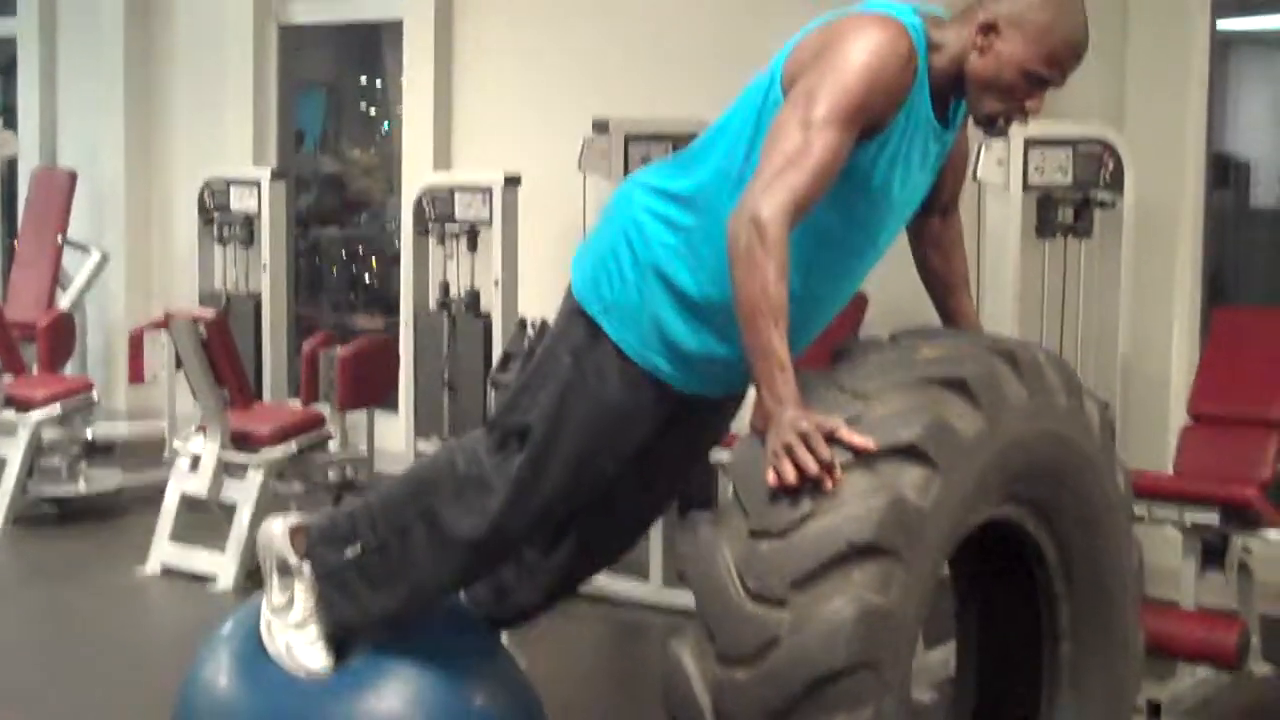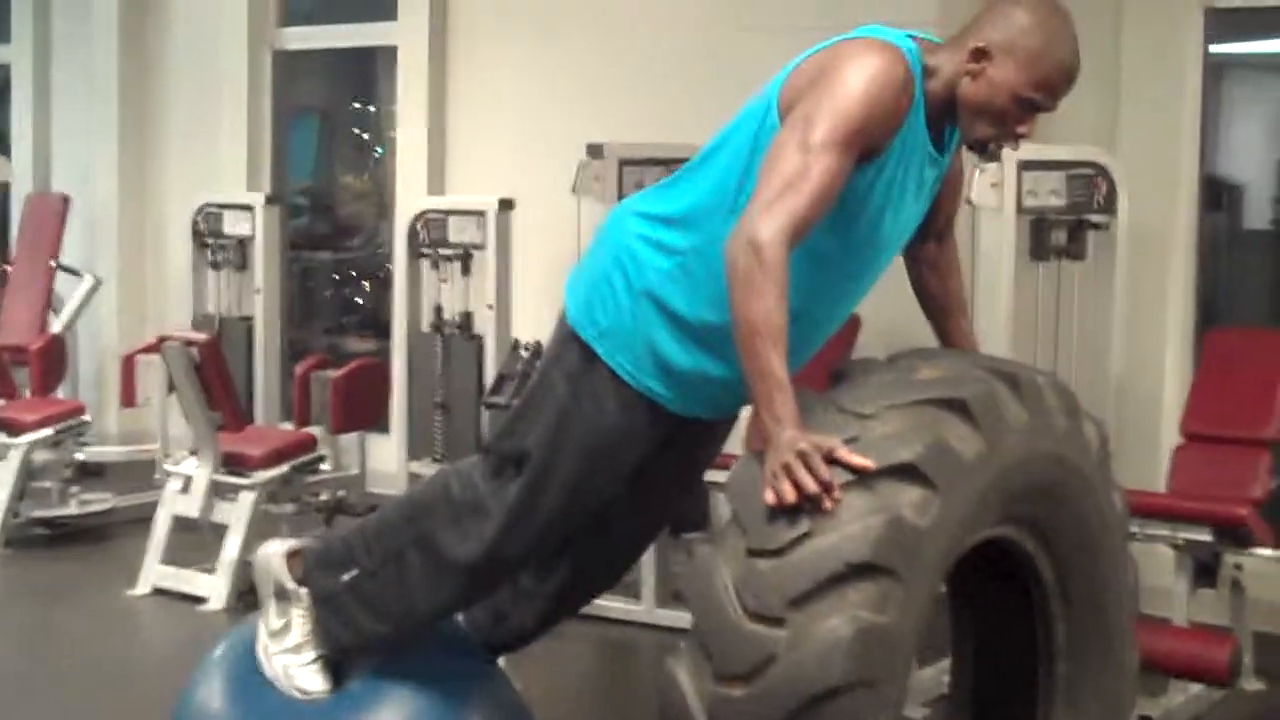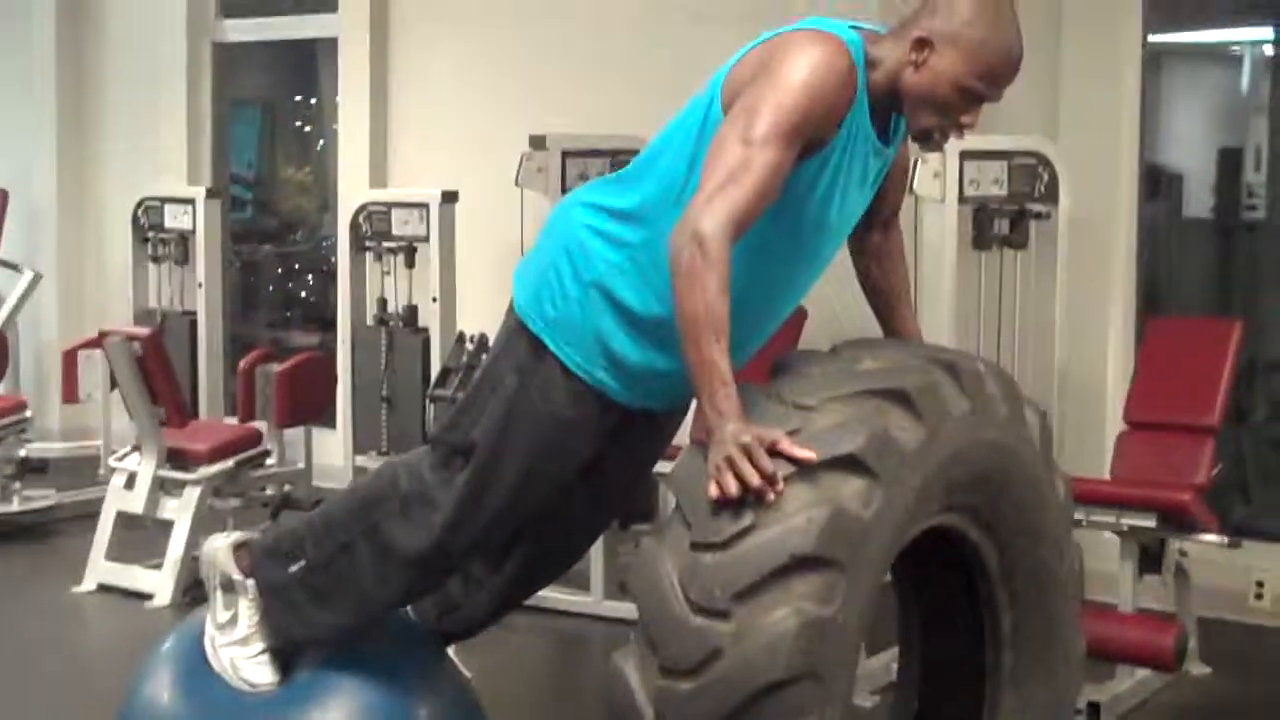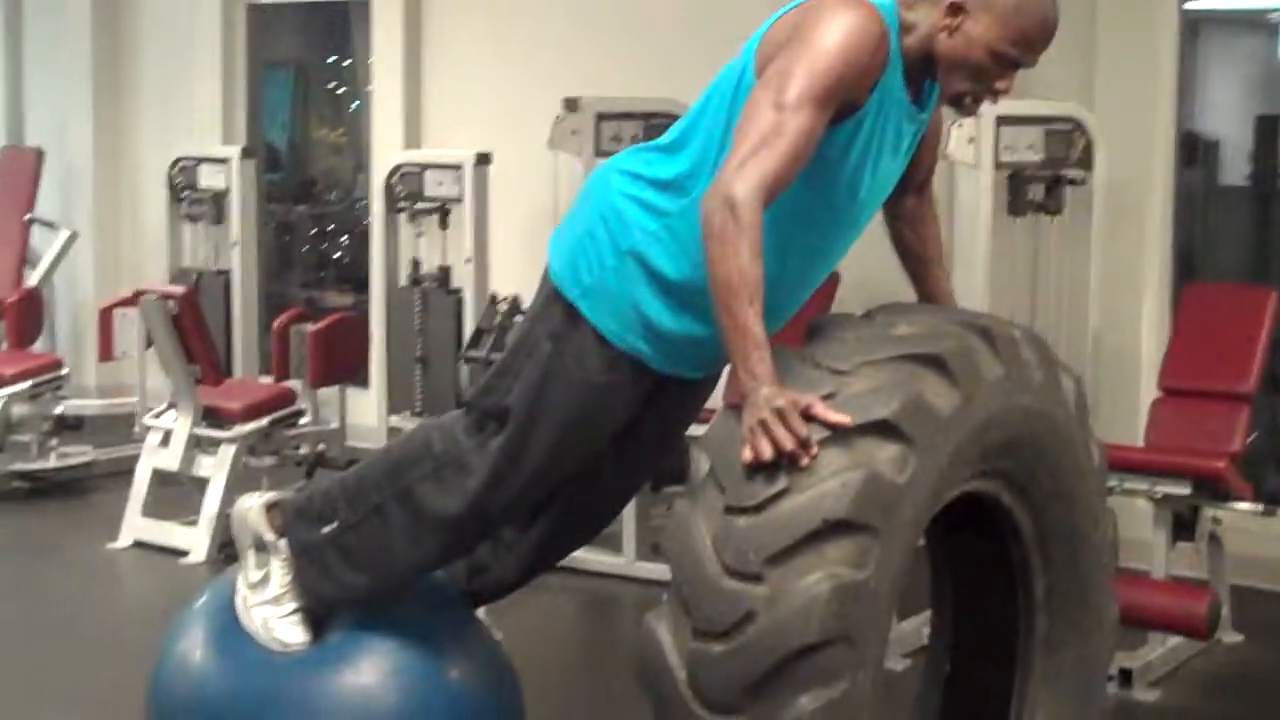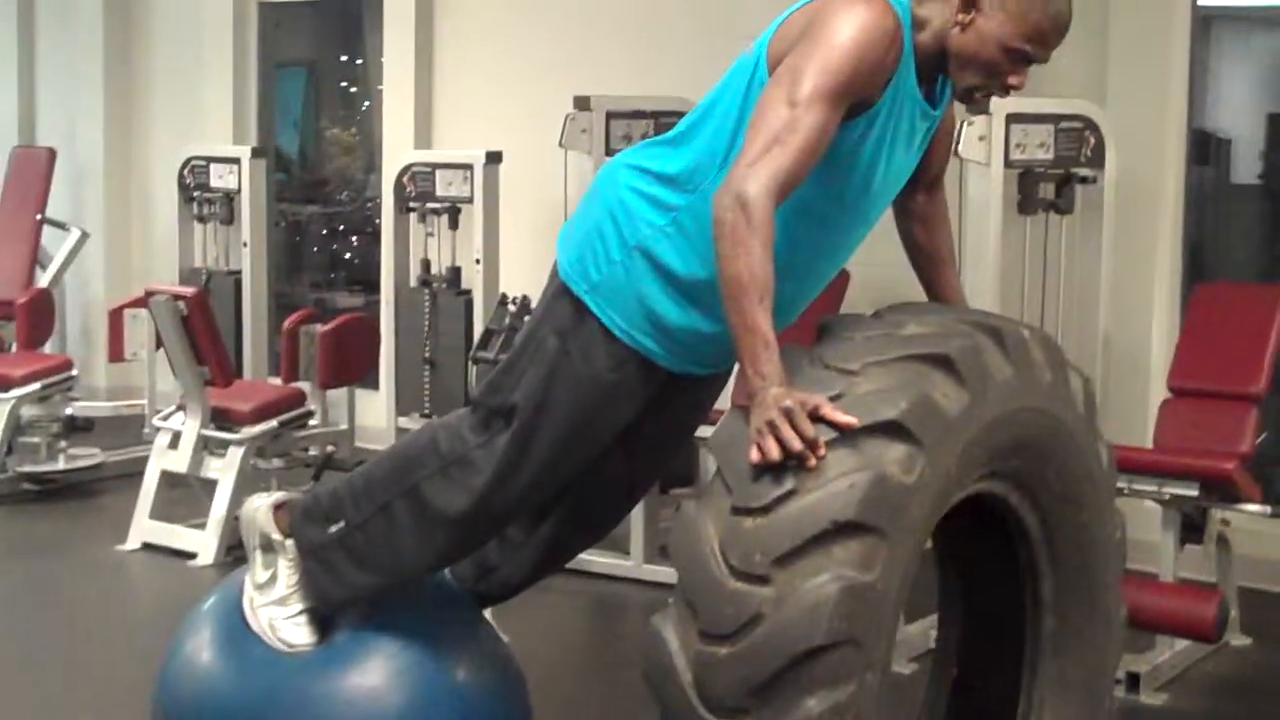
dt=0.3s
person 1, frame 1
left shoulder: (952, 111)
left elbow: (935, 222)
right elbow: (760, 217)
right wrist: (783, 408)
left hip: (718, 343)
right hip: (652, 295)
left knee: (607, 519)
right knee: (516, 480)
left ankle: (460, 612)
right ankle: (311, 557)
person 1, frame 2
left shoulder: (941, 137)
right shoulder: (872, 78)
left elbow: (931, 248)
right elbow: (758, 241)
right wrist: (783, 431)
left hip: (711, 366)
right hip: (643, 320)
left knee: (602, 542)
right knee: (514, 502)
left ankle: (459, 636)
right ankle: (306, 585)
person 1, frame 3
left shoulder: (890, 120)
right shoulder: (815, 67)
left elbow: (875, 234)
right elbow: (701, 233)
right wrist: (726, 422)
left hip: (661, 356)
right hip: (594, 311)
left knee: (554, 533)
right knee: (463, 493)
left ankle: (414, 626)
right ankle: (257, 571)
person 1, frame 4
left shoulder: (925, 83)
left elbow: (910, 198)
right elbow: (733, 199)
right wrist: (760, 386)
left hip: (696, 321)
right hip: (630, 275)
left knee: (585, 495)
right knee: (493, 456)
left ankle: (442, 583)
right ankle: (286, 532)
person 1, frame 5
left shoulder: (939, 81)
left elbow: (921, 195)
right elbow: (746, 195)
right wrist: (768, 385)
left hip: (705, 315)
right hip: (639, 269)
left knee: (595, 494)
right knee: (501, 456)
left ankle: (446, 586)
right ankle: (292, 533)
